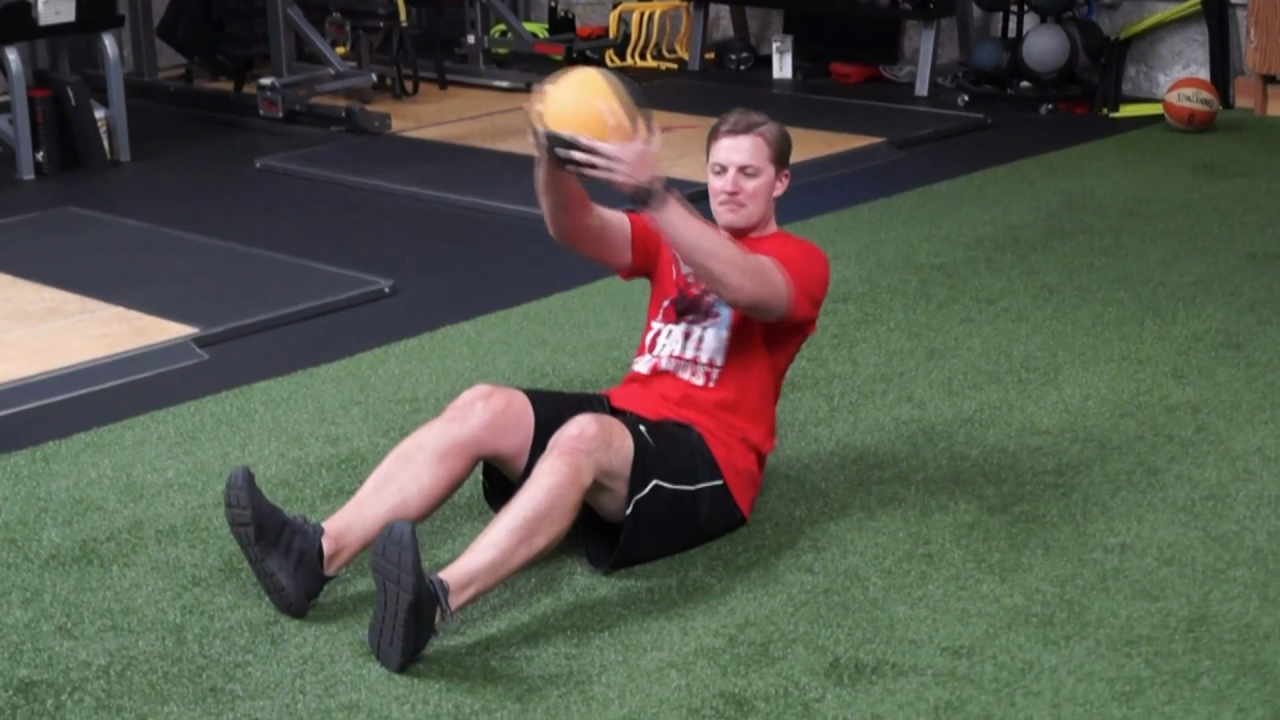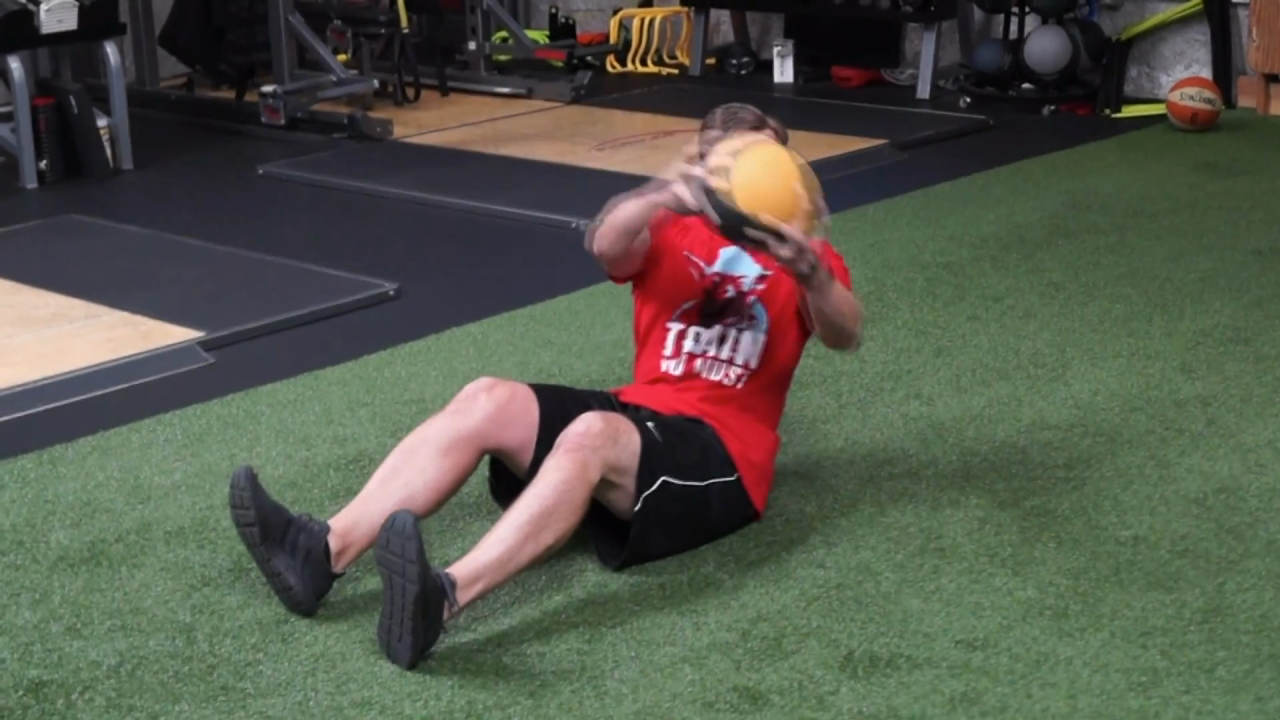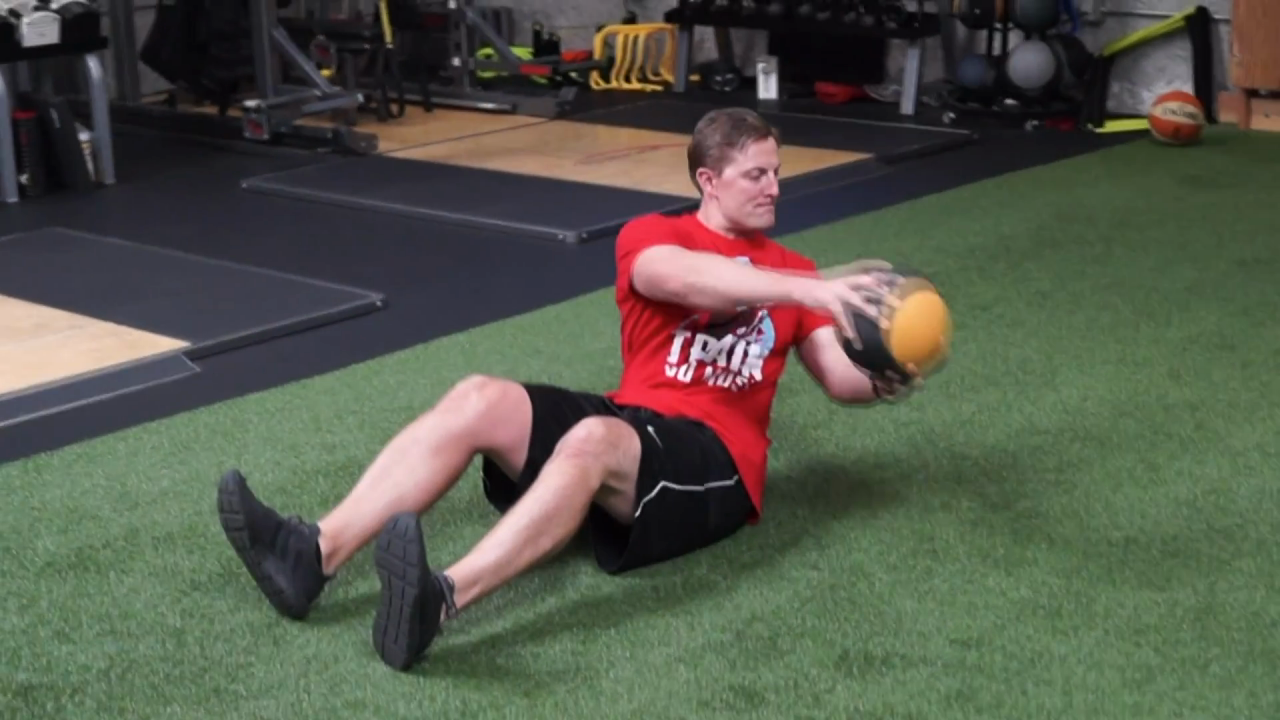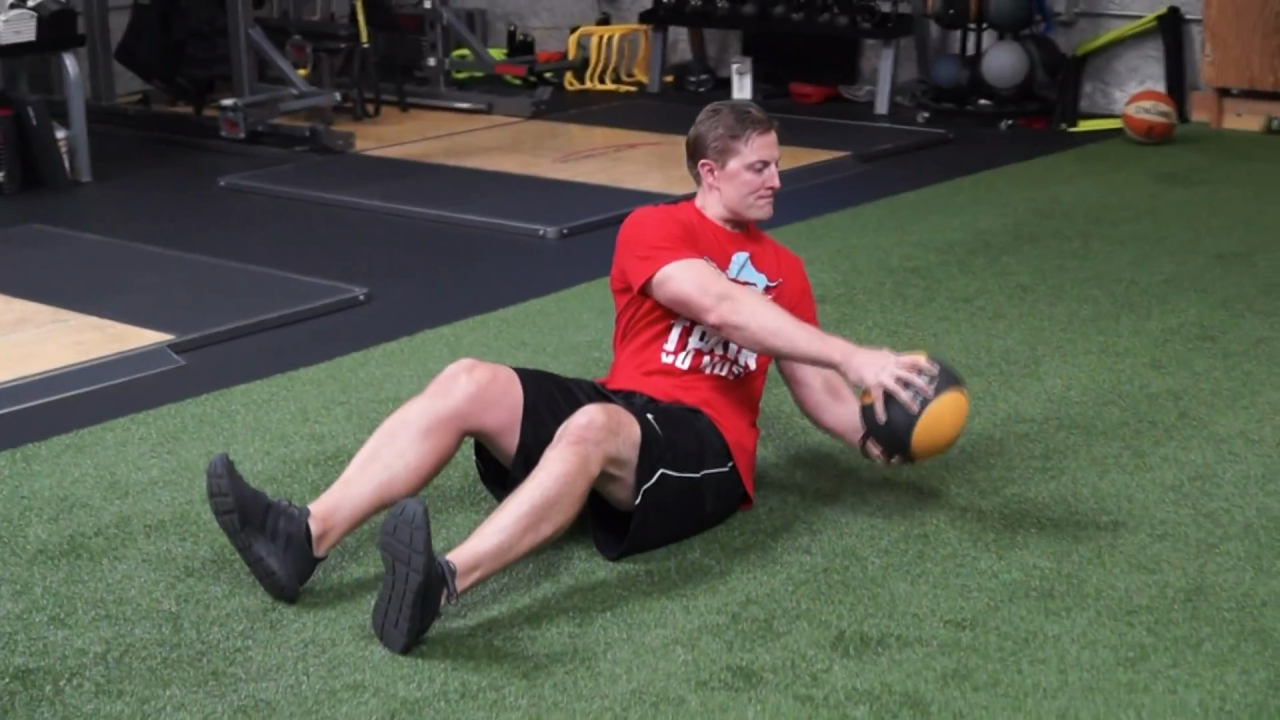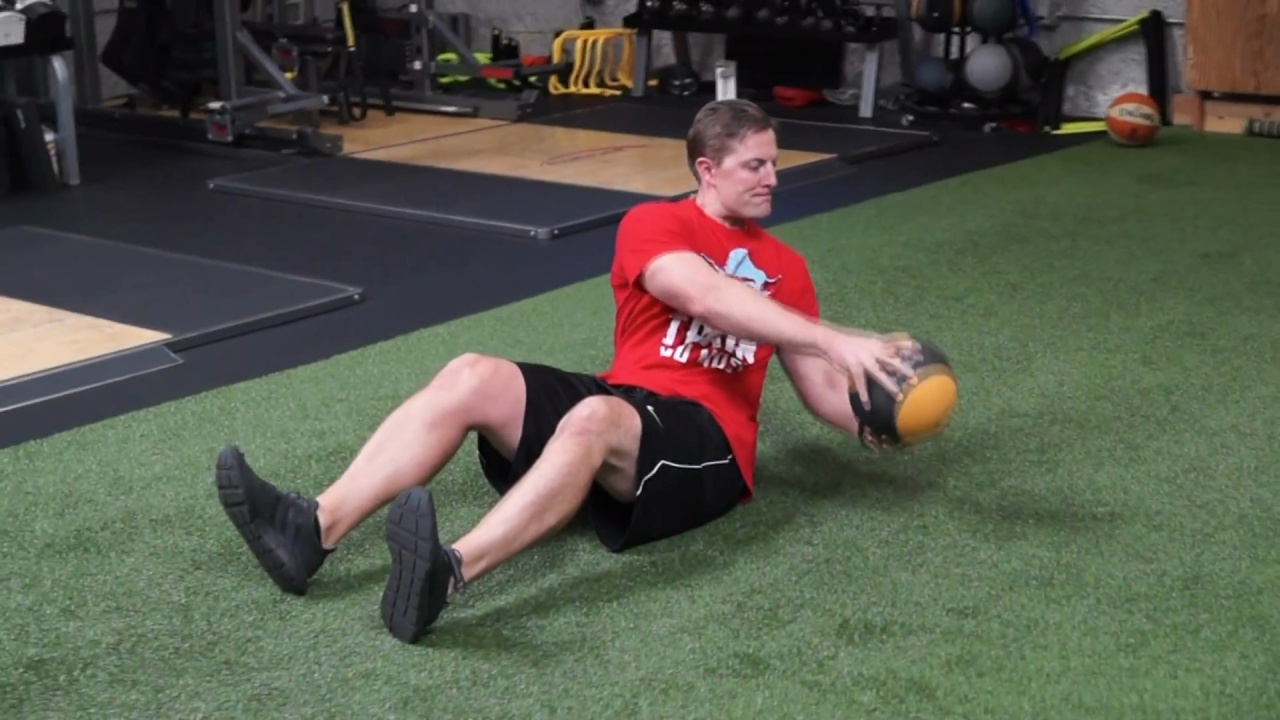
dt=0.3s
person 1, frame 1
left shoulder: (798, 261)
right shoulder: (668, 236)
left elbow: (746, 288)
right elbow: (571, 228)
left wrist: (652, 191)
right wrist: (553, 157)
left hip: (710, 460)
right hip: (629, 417)
left knee: (583, 438)
right knee: (483, 407)
left ankle: (434, 600)
right ankle: (318, 552)
person 1, frame 2
left shoulder: (810, 255)
right shoulder: (667, 236)
left elbow: (843, 334)
right elbow: (607, 245)
left wrist: (808, 268)
right wrist: (665, 198)
left hip: (723, 455)
right hip: (639, 414)
left knee: (591, 435)
right knee: (488, 400)
left ankle: (442, 598)
right ankle: (326, 549)
person 1, frame 3
left shoulder: (793, 272)
right shoulder: (651, 237)
left elbow: (844, 380)
right elbow: (691, 283)
right wrist: (812, 291)
left hip: (715, 458)
right hip: (626, 420)
left knee: (592, 442)
right knee: (479, 398)
left ankle: (441, 600)
right ankle: (315, 554)
person 1, frame 4
left shoulder: (786, 270)
right shoulder: (653, 229)
left elbow: (818, 396)
right elbow: (720, 309)
left wrist: (877, 431)
right wrist: (851, 355)
left hip: (705, 445)
right hip: (618, 406)
left knee: (592, 429)
right knee: (468, 382)
left ankle: (442, 583)
right ankle: (308, 535)
person 1, frame 5
left shoulder: (787, 268)
right shoulder: (654, 224)
left elbow: (816, 388)
right elbow: (704, 297)
left wrist: (868, 417)
right wrist: (832, 338)
left hip: (709, 438)
right hip: (621, 397)
left knee: (594, 418)
right knee: (471, 375)
left ankle: (447, 575)
right ankle: (315, 527)
